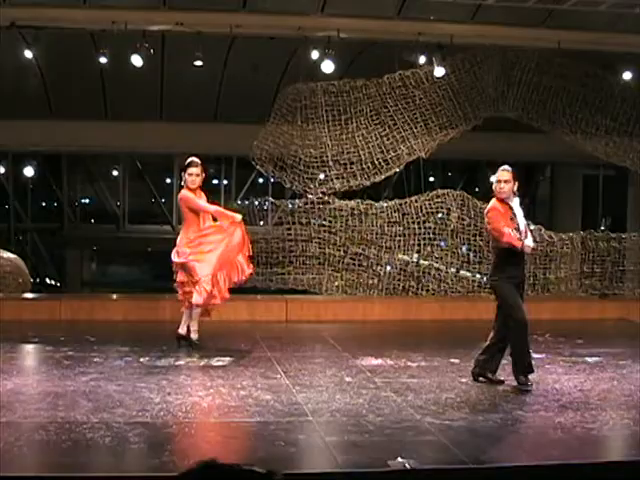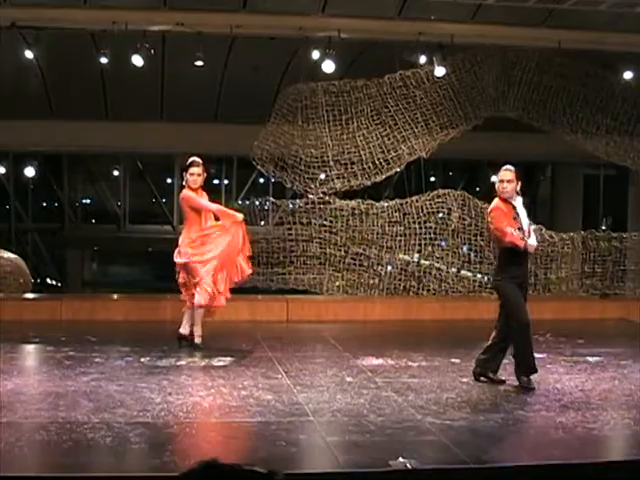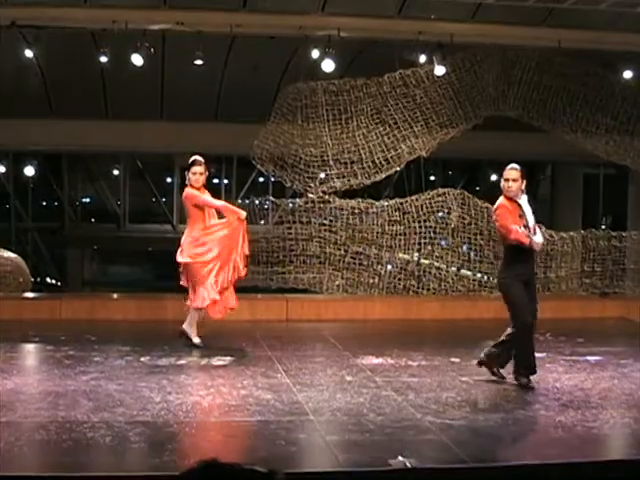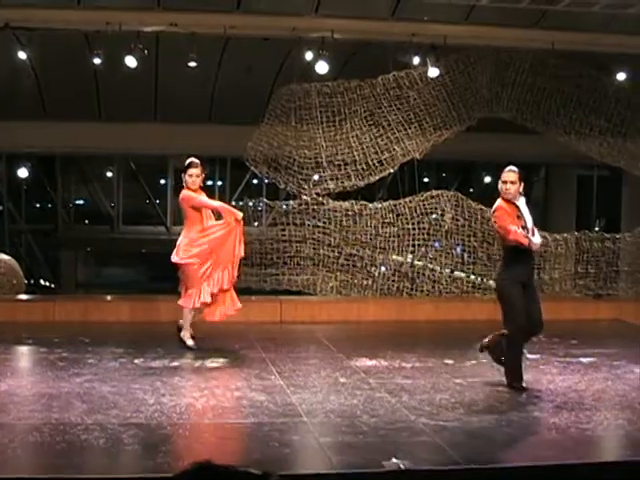
dt=0.1s
person 1, frame 1
left shoulder: (515, 206)
right shoulder: (494, 208)
left elbow: (524, 231)
right elbow: (502, 235)
left wrist: (529, 241)
right wrist: (522, 245)
left hip: (517, 274)
right hip: (502, 276)
left knee: (504, 325)
right knee: (519, 320)
left ankle: (483, 368)
right ankle: (521, 371)
person 1, frame 2
left shoulder: (518, 205)
right shoulder: (497, 207)
left elbow: (528, 230)
right elbow: (504, 234)
left wrist: (532, 240)
right wrist: (525, 244)
left hip: (520, 274)
right hip: (506, 276)
left knee: (507, 325)
right knee: (521, 321)
left ankle: (485, 368)
right ankle: (524, 372)
person 1, frame 3
left shoulder: (524, 204)
right shoulder: (502, 206)
left elbow: (533, 229)
right elbow: (511, 232)
left wrist: (538, 238)
right wrist: (530, 241)
left hip: (527, 273)
right hip: (511, 274)
left knee: (526, 324)
right knee: (524, 323)
left ankle: (492, 357)
right ankle: (523, 373)
person 1, frame 4
left shoulder: (522, 205)
right shoulder: (501, 207)
left elbow: (531, 230)
right elbow: (509, 233)
left wrist: (536, 238)
right wrist: (529, 242)
left hip: (526, 274)
right hip: (510, 275)
left knee: (535, 324)
right knee: (517, 325)
left ankle: (495, 343)
right ankle: (513, 376)
person 2, frame 1
left shoulder: (200, 194)
right shoulder: (184, 195)
left elbow: (207, 219)
right elbow: (209, 209)
left wrist: (229, 222)
right wrist: (233, 216)
left hip: (202, 246)
right hip: (189, 246)
left knee: (192, 291)
right knee: (203, 285)
left ankle: (182, 330)
right ankle: (193, 328)
person 2, frame 2
left shoulder: (202, 194)
right shoulder: (186, 195)
left elbow: (209, 218)
right elbow: (211, 208)
left wrist: (230, 221)
right wrist: (234, 215)
left hip: (204, 246)
right hip: (191, 246)
left knee: (196, 291)
right knee: (204, 287)
left ankle: (184, 330)
right ankle: (196, 331)
person 2, frame 3
left shoulder: (204, 193)
right shoulder: (189, 193)
left elbow: (212, 218)
right elbow: (216, 203)
left wrist: (233, 219)
right wrist: (238, 212)
left hip: (208, 245)
right hip: (194, 245)
left knee: (212, 287)
right knee: (203, 287)
left ankle: (188, 327)
right ankle: (192, 330)
person 2, frame 4
left shoulder: (201, 195)
right shoulder: (186, 195)
left elbow: (208, 219)
right elbow: (213, 204)
left wrist: (230, 220)
right wrist: (235, 213)
left hip: (205, 247)
right hip: (190, 247)
left knee: (210, 288)
right knee: (196, 289)
left ankle: (186, 324)
right ankle: (186, 332)
